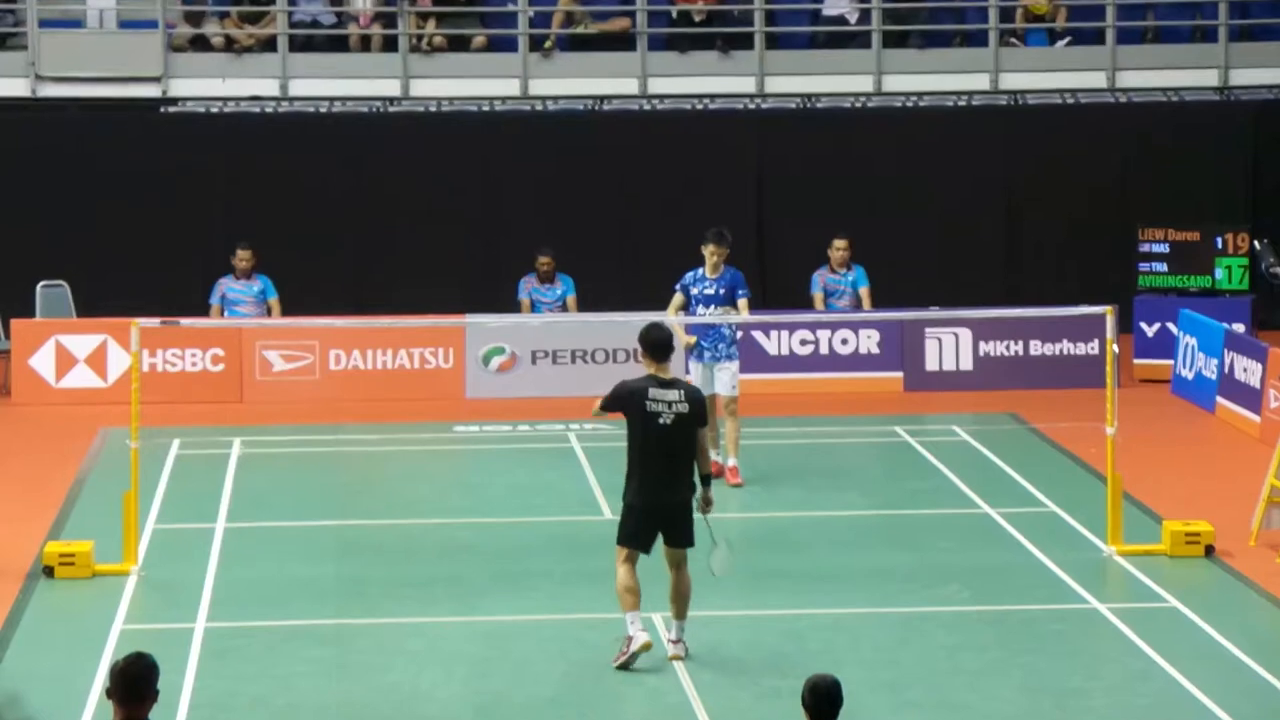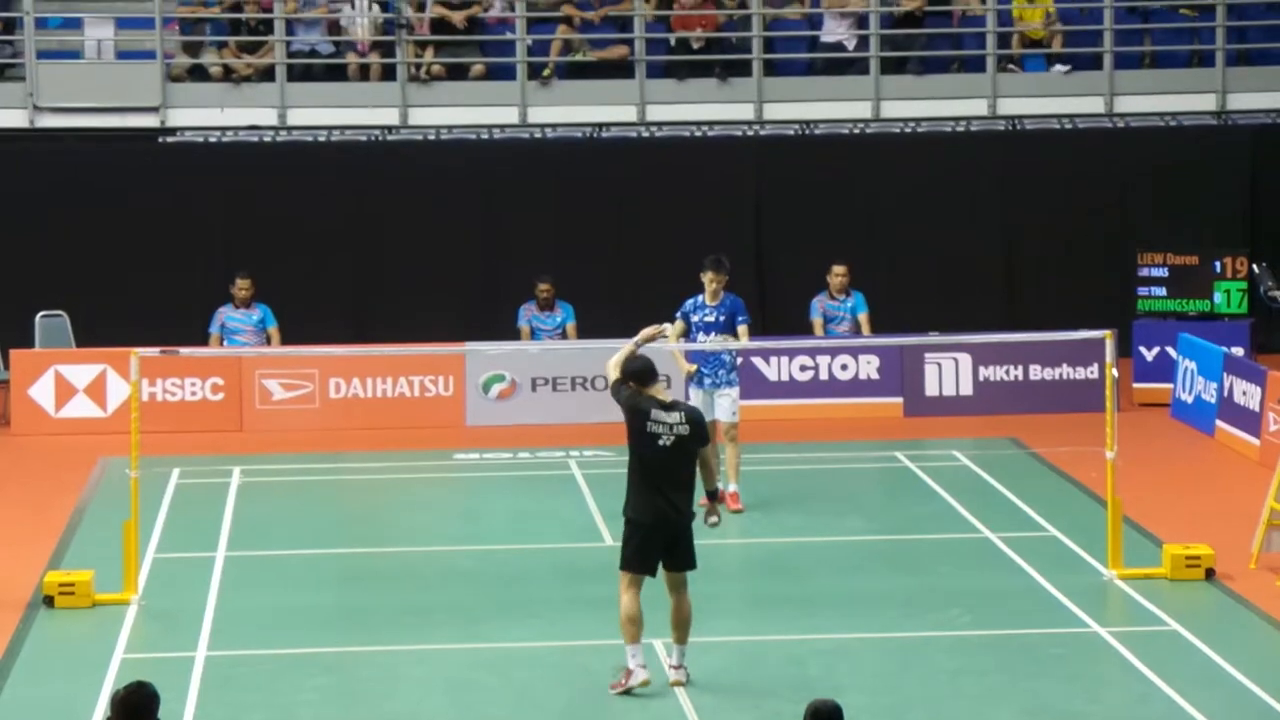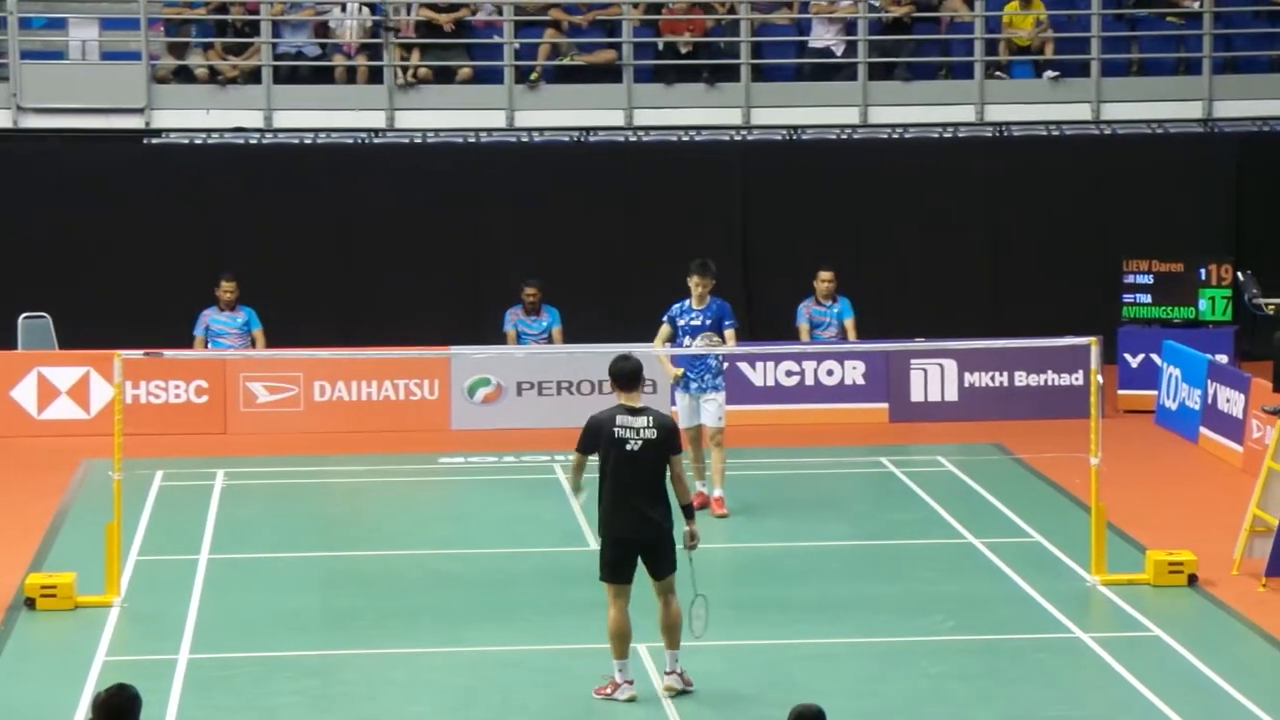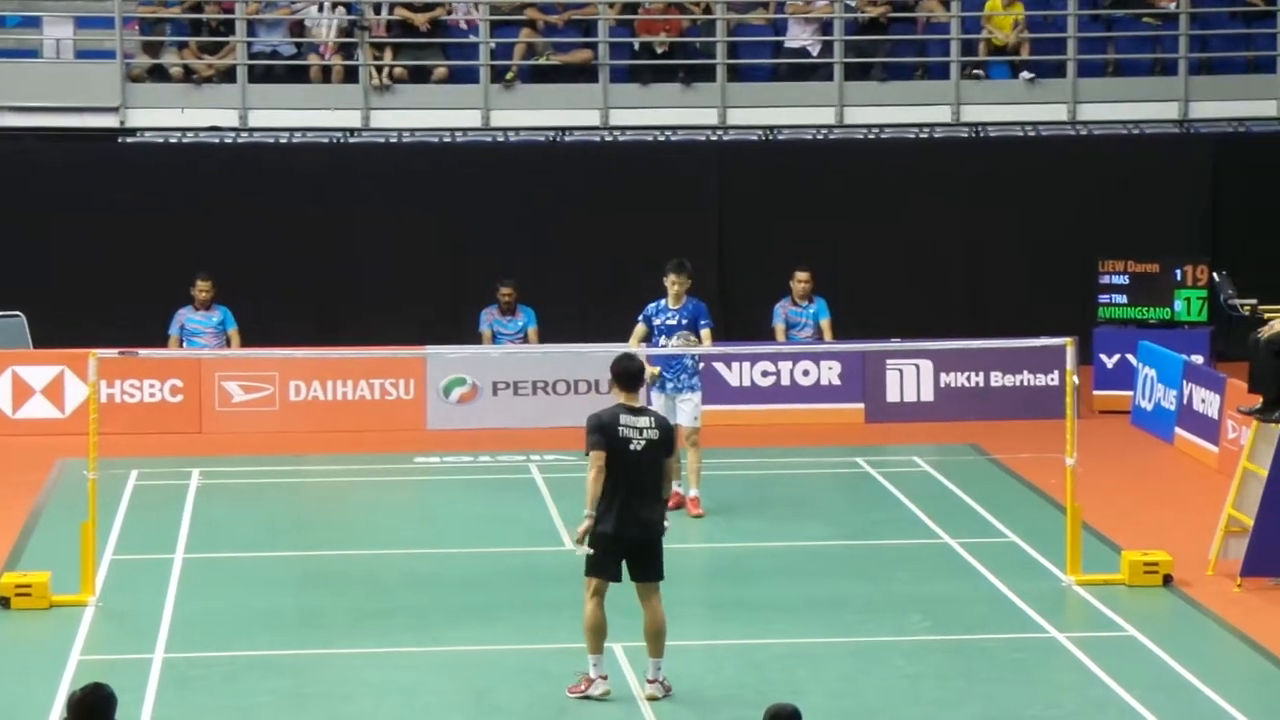
dt=0.5s
person 1, frame 1
left shoulder: (629, 390)
right shoulder: (693, 395)
left elbow: (598, 408)
right elbow: (702, 447)
right wrist: (706, 487)
left hip: (641, 496)
right hip: (679, 496)
left knee: (625, 562)
right knee: (678, 565)
left ankle: (635, 632)
right ankle: (677, 641)
person 1, frame 2
left shoulder: (635, 407)
right shoulder: (692, 415)
left elbow: (612, 368)
right elbow: (707, 465)
left wrist: (640, 339)
right wrist: (713, 502)
left hip: (643, 518)
right hip: (680, 518)
left knee: (629, 589)
right knee: (679, 590)
left ankle: (635, 668)
right ankle: (677, 665)
person 1, frame 3
left shoulder: (599, 423)
right shoulder: (665, 423)
left elbow: (577, 464)
right elbow: (678, 477)
left wrist: (576, 487)
right wrist: (690, 520)
left hip: (617, 529)
right hip: (658, 526)
left knee: (618, 602)
right knee: (668, 595)
left ankle: (622, 681)
right ankle: (673, 672)
person 1, frame 4
left shoulder: (601, 420)
right shoulder: (662, 424)
left elbow: (597, 469)
right elbow: (668, 476)
left wrist: (588, 517)
right wrist: (662, 510)
left hip: (610, 525)
right hip: (649, 526)
left knee: (594, 595)
right knee: (651, 600)
left ankle: (596, 677)
right ankle: (654, 679)
person 2, frame 1
left shoulder: (735, 277)
right shoulder: (690, 278)
left elbow: (744, 311)
right elbow: (672, 310)
left wrist: (738, 317)
right wrist: (682, 335)
left hip: (725, 352)
right hip: (698, 352)
left knee: (729, 407)
right knee: (706, 407)
left ankle: (732, 465)
right ankle: (715, 460)
person 2, frame 2
left shoulder: (735, 304)
right shoulder: (690, 306)
left elbow: (744, 338)
right elbow: (673, 337)
left wrist: (738, 344)
right wrist: (683, 362)
left hip: (726, 379)
right hip: (698, 379)
left knee: (729, 433)
right knee: (706, 434)
left ankle: (733, 490)
person 2, frame 3
left shoulder: (722, 308)
right shoulder: (677, 310)
left elbow: (732, 343)
right elbow: (659, 342)
left wrist: (721, 345)
right wrist: (669, 367)
left hip: (712, 383)
right hip: (684, 383)
left knee: (715, 438)
right knee: (692, 439)
left ankle: (717, 495)
right ankle: (700, 491)
person 2, frame 4
left shoulder: (697, 308)
right shoulder: (652, 309)
left elbow: (707, 343)
right elbow: (634, 341)
left wrist: (698, 347)
right wrist: (644, 366)
left hip: (688, 383)
right hip: (661, 383)
left knee: (691, 438)
left ankle: (693, 495)
right ankle: (677, 491)
